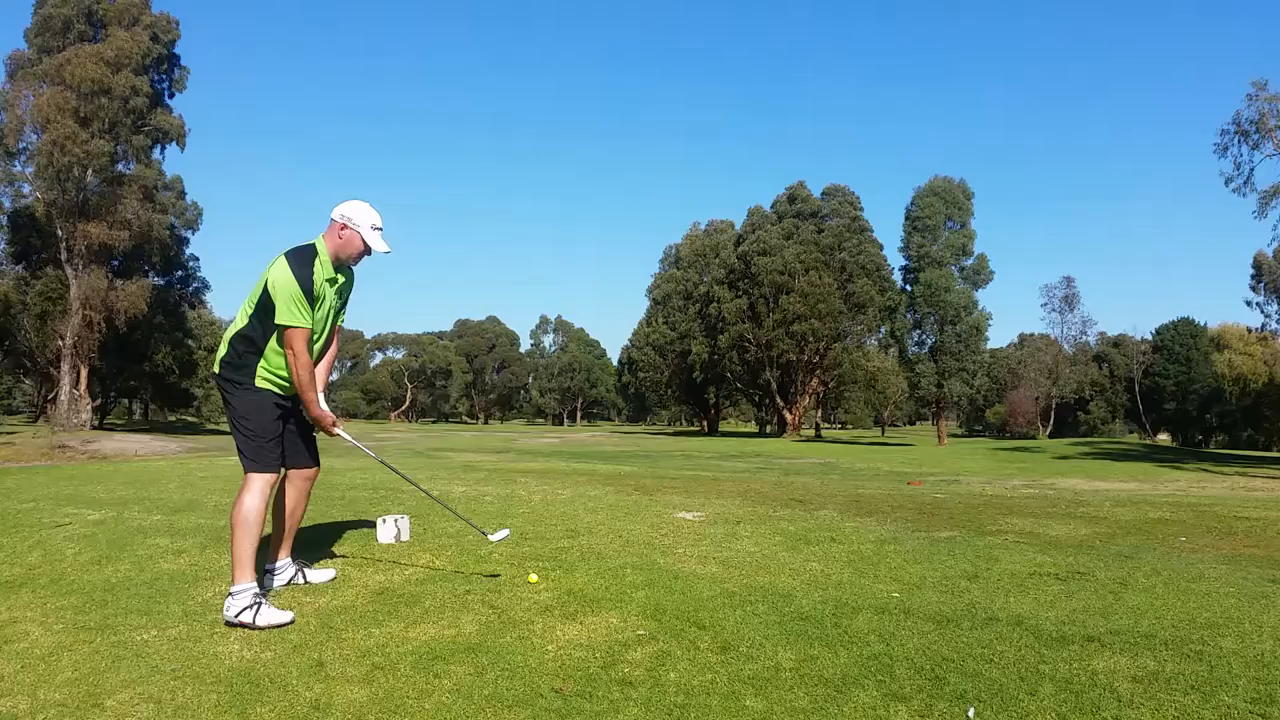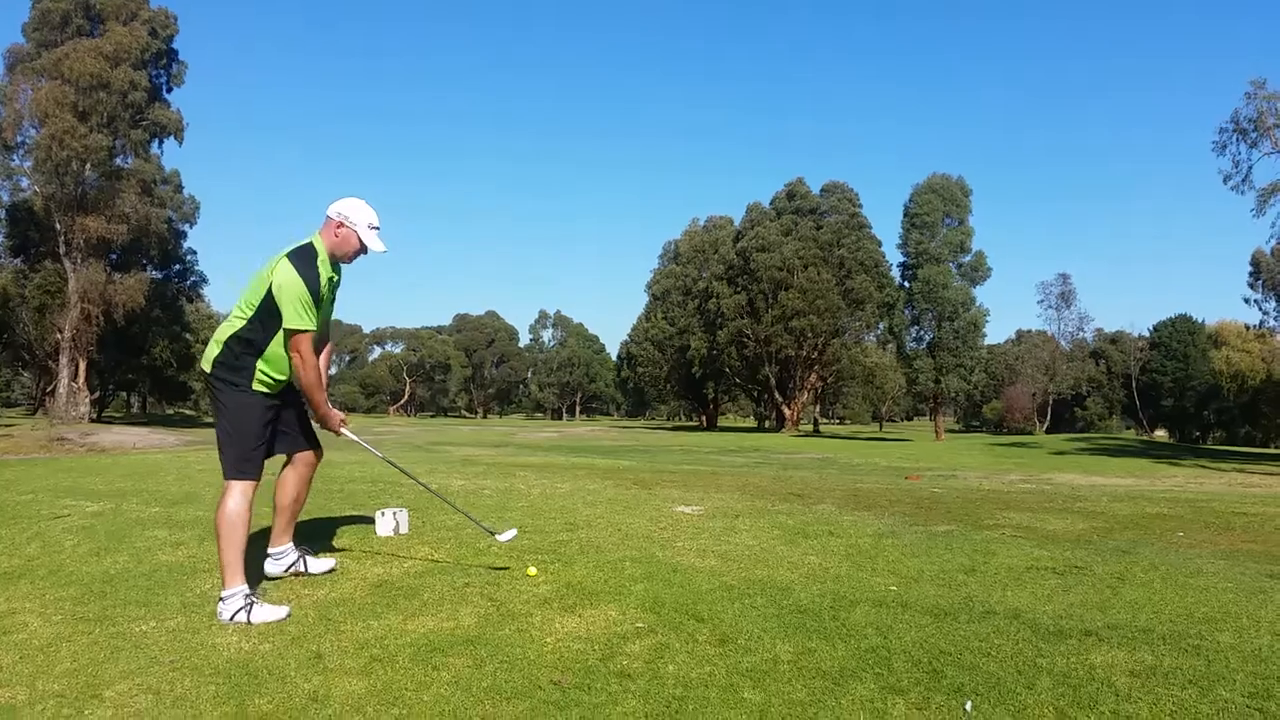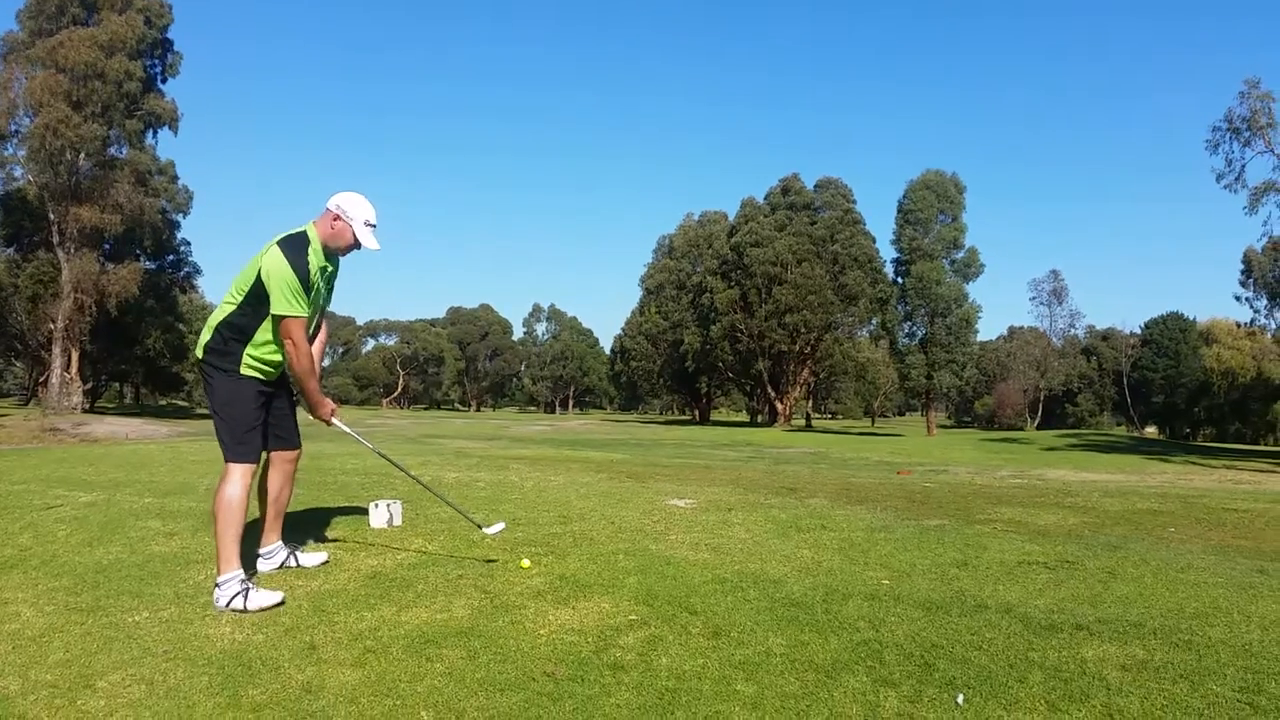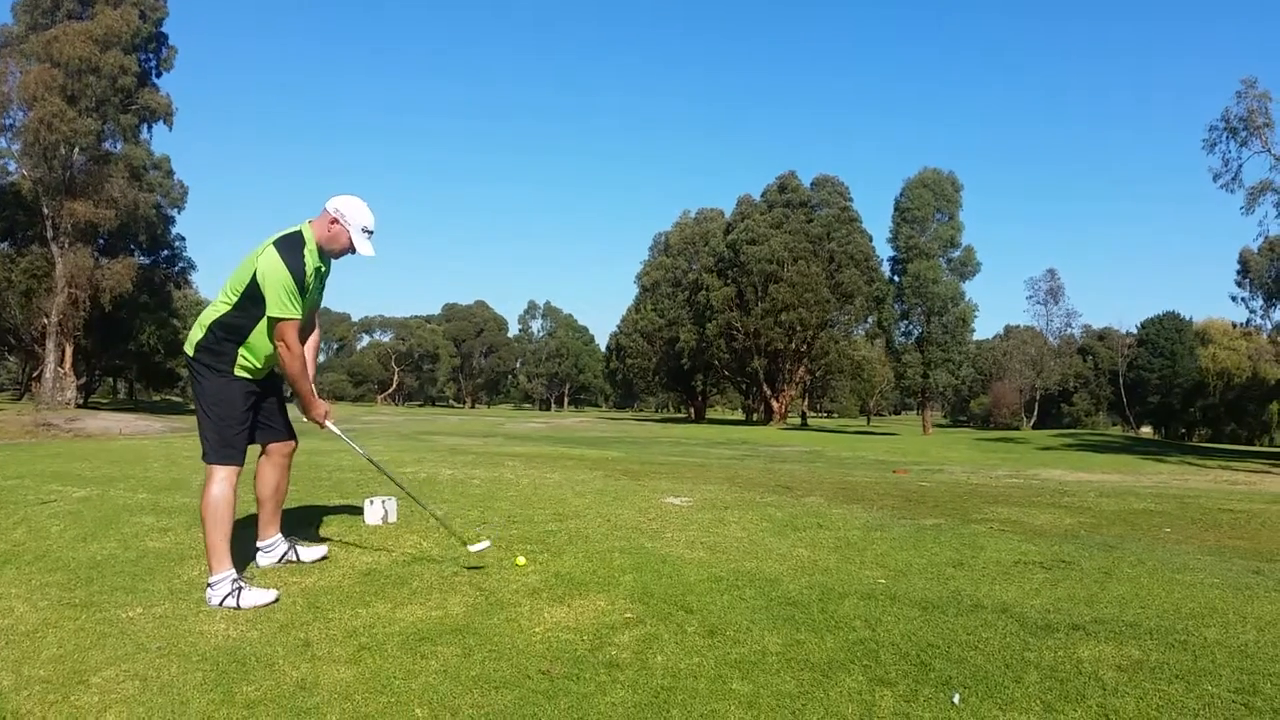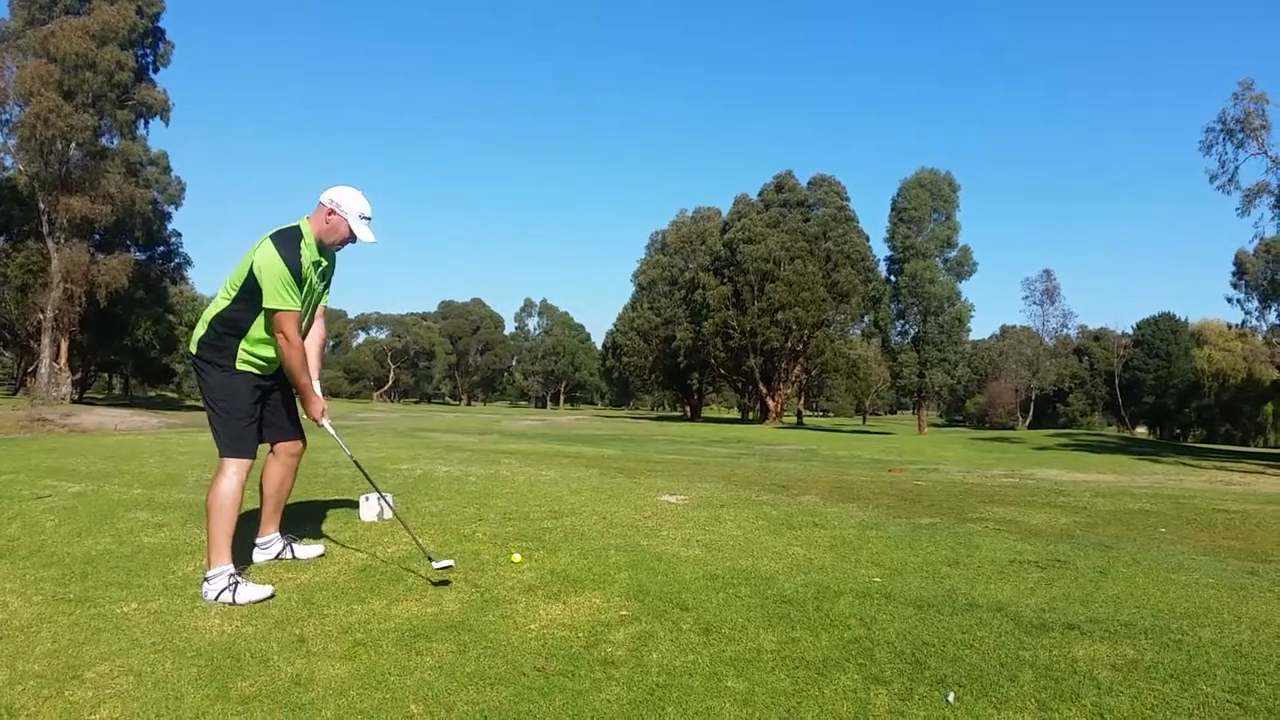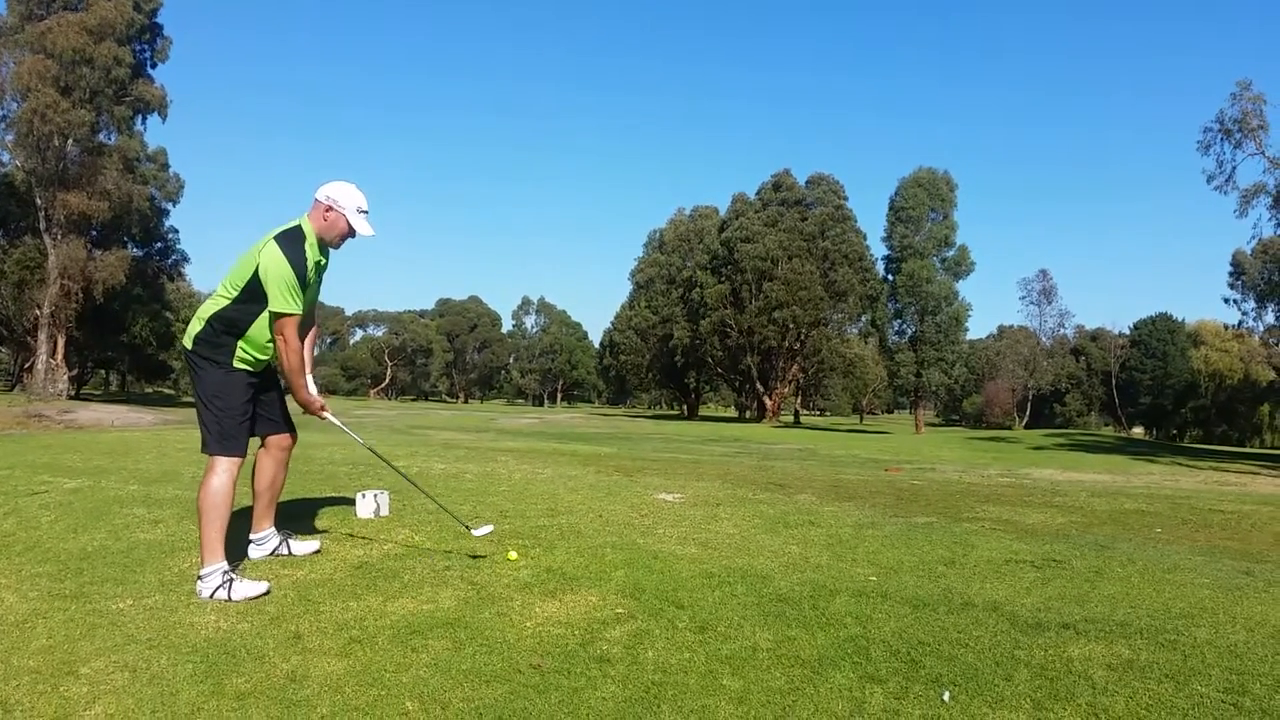
dt=0.4s
person 1, frame 1
left shoulder: (343, 276)
right shoulder: (295, 270)
left elbow: (329, 337)
right elbow: (296, 350)
left wrist: (319, 396)
right wrist: (315, 409)
left hip: (286, 383)
right hip: (249, 377)
left knee: (303, 469)
right knee: (261, 476)
left ankle: (280, 565)
right ankle: (241, 595)
person 1, frame 2
left shoulder: (329, 269)
right shoulder: (299, 271)
left elbow: (321, 340)
right elbow: (302, 353)
left wrist: (321, 399)
right wrist: (323, 411)
left hip: (271, 377)
right hip: (238, 376)
left knee: (305, 453)
right knee: (243, 479)
left ankle: (280, 551)
right ankle: (234, 597)
person 1, frame 3
left shoulder: (327, 259)
right shoulder: (289, 258)
left elbow: (317, 327)
right elbow: (293, 340)
left wrist: (312, 389)
right wrist: (316, 399)
left hip: (268, 365)
right hip: (230, 362)
left knee: (285, 453)
right knee: (241, 464)
left ankle: (271, 550)
right ankle: (229, 582)
person 1, frame 4
left shoulder: (319, 259)
right shoulder: (285, 258)
left elbow: (308, 328)
right elbow: (287, 343)
left wrist: (310, 389)
right wrist: (309, 401)
left hip: (256, 363)
right hip: (219, 361)
left knee: (280, 445)
right knee: (225, 465)
left ankle: (270, 543)
right ankle: (221, 582)
person 1, frame 5
left shoulder: (324, 257)
right shoulder: (282, 252)
left elbow: (314, 322)
right elbow: (287, 335)
left wrist: (313, 388)
right wrist: (307, 397)
left hip: (264, 362)
right hip: (225, 358)
left knee: (290, 445)
right knee: (237, 458)
left ankle: (268, 540)
right ankle: (219, 576)
person 1, frame 6
left shoulder: (317, 252)
right shoulder: (287, 253)
left elbow: (307, 321)
right elbow: (286, 338)
left wrist: (307, 382)
right wrist: (303, 395)
left hip: (253, 356)
right hip: (218, 354)
left knee: (280, 439)
right knee: (227, 457)
left ankle: (263, 536)
right ankle: (213, 574)
